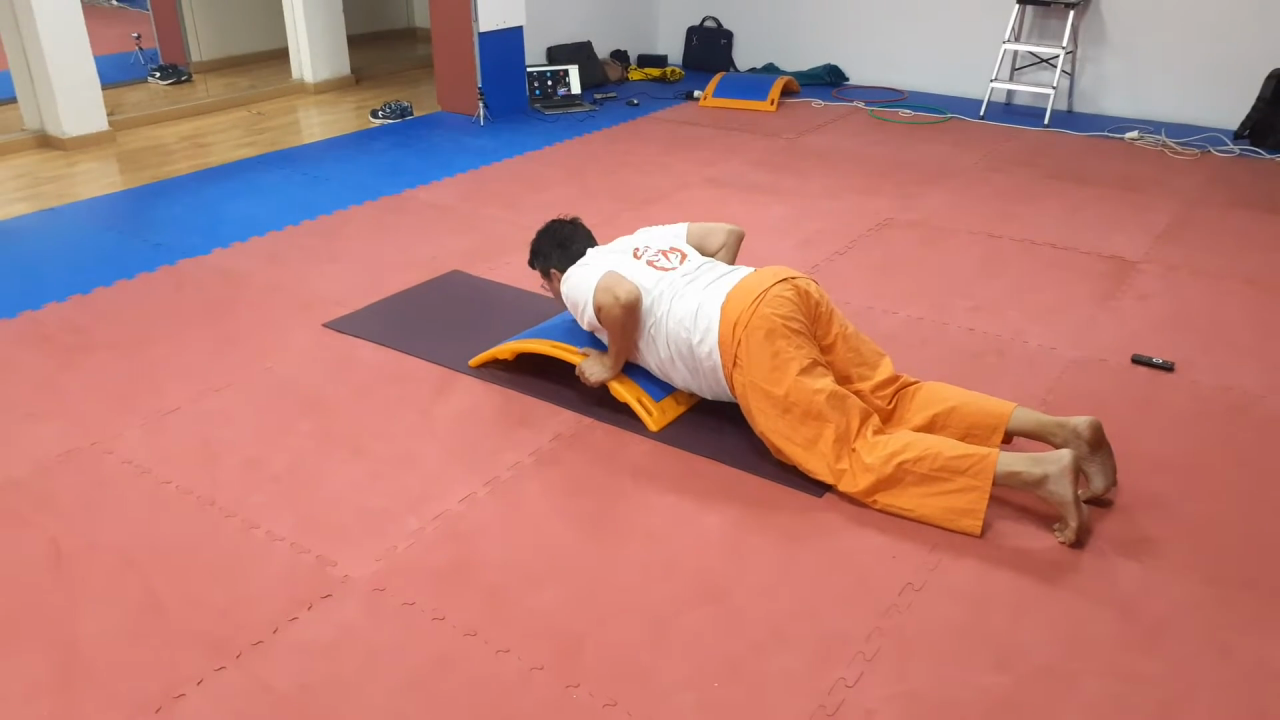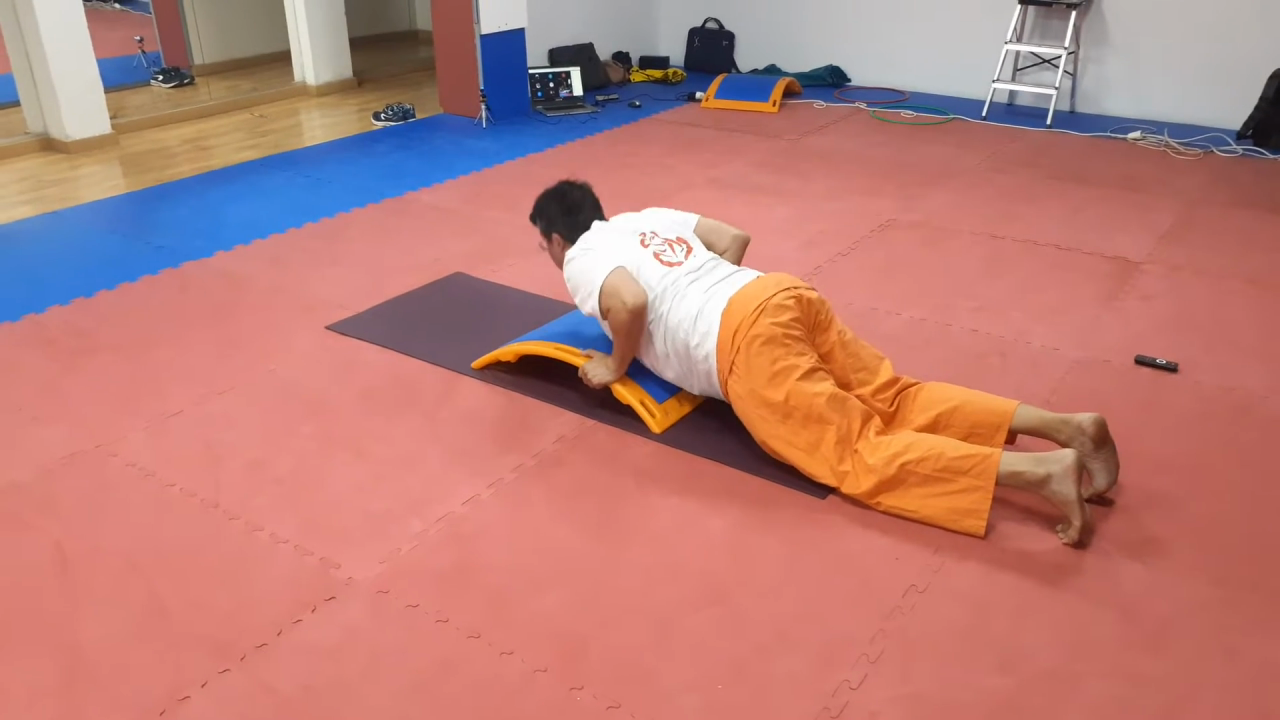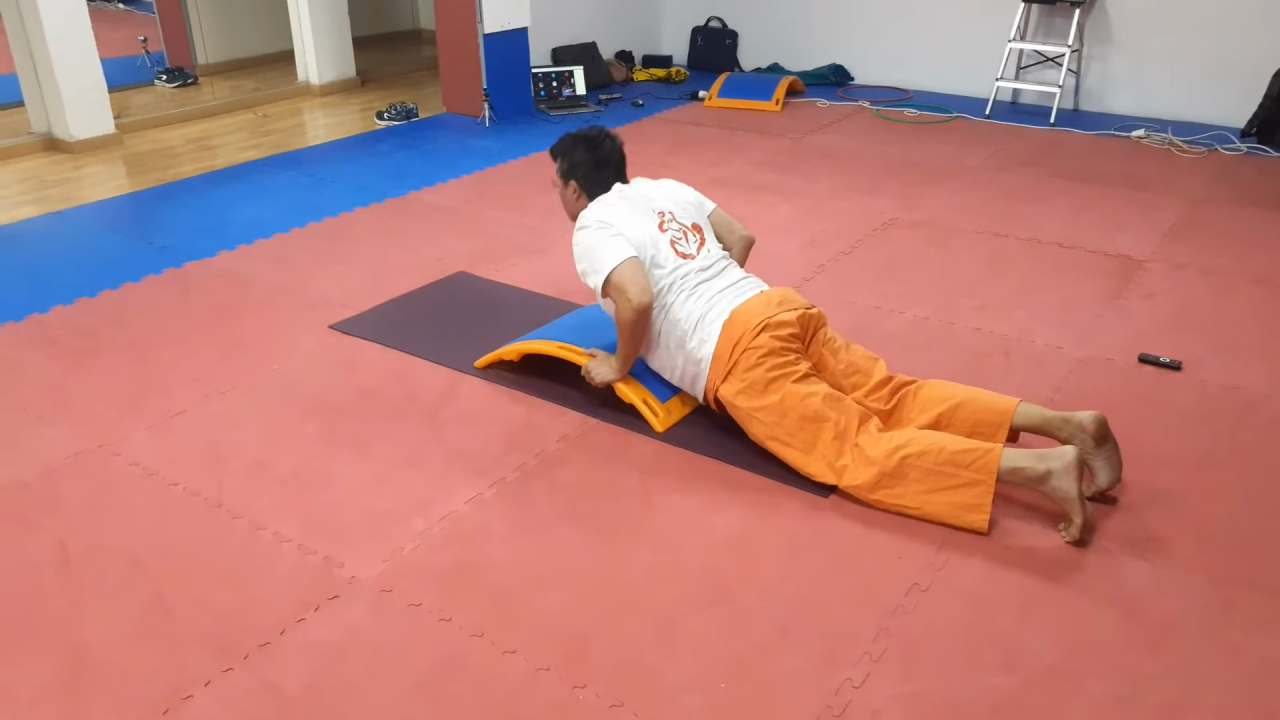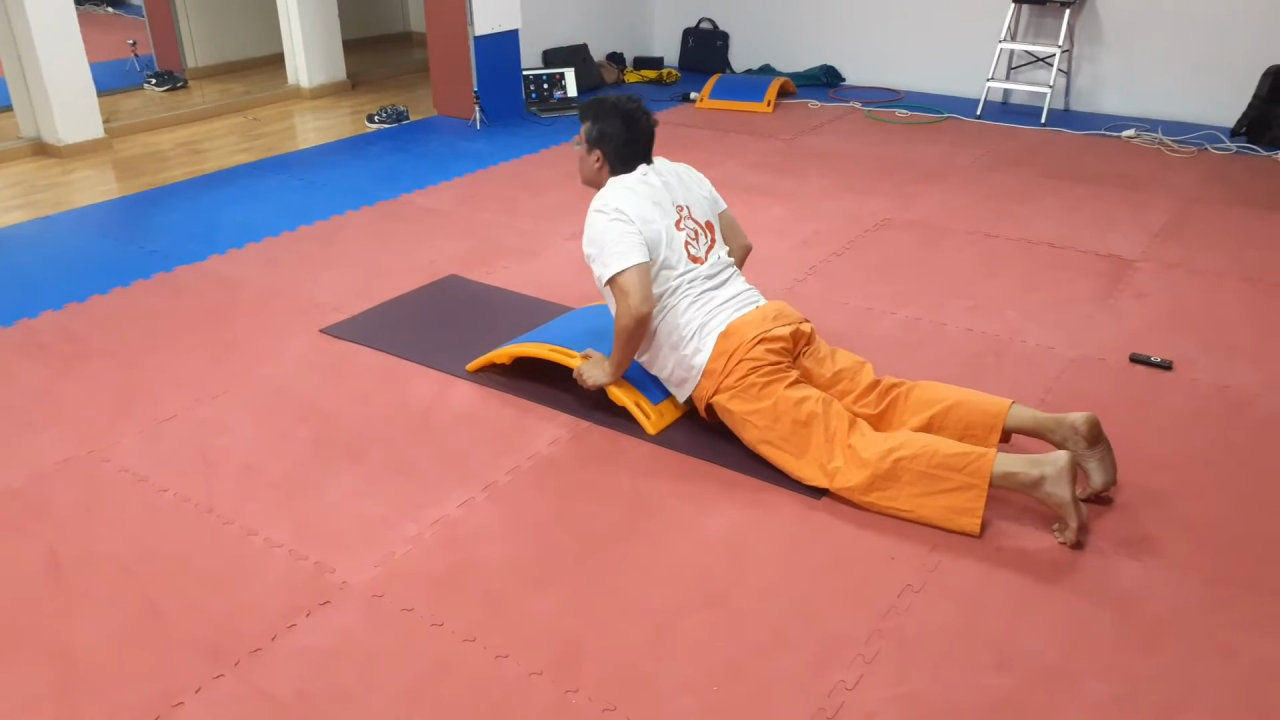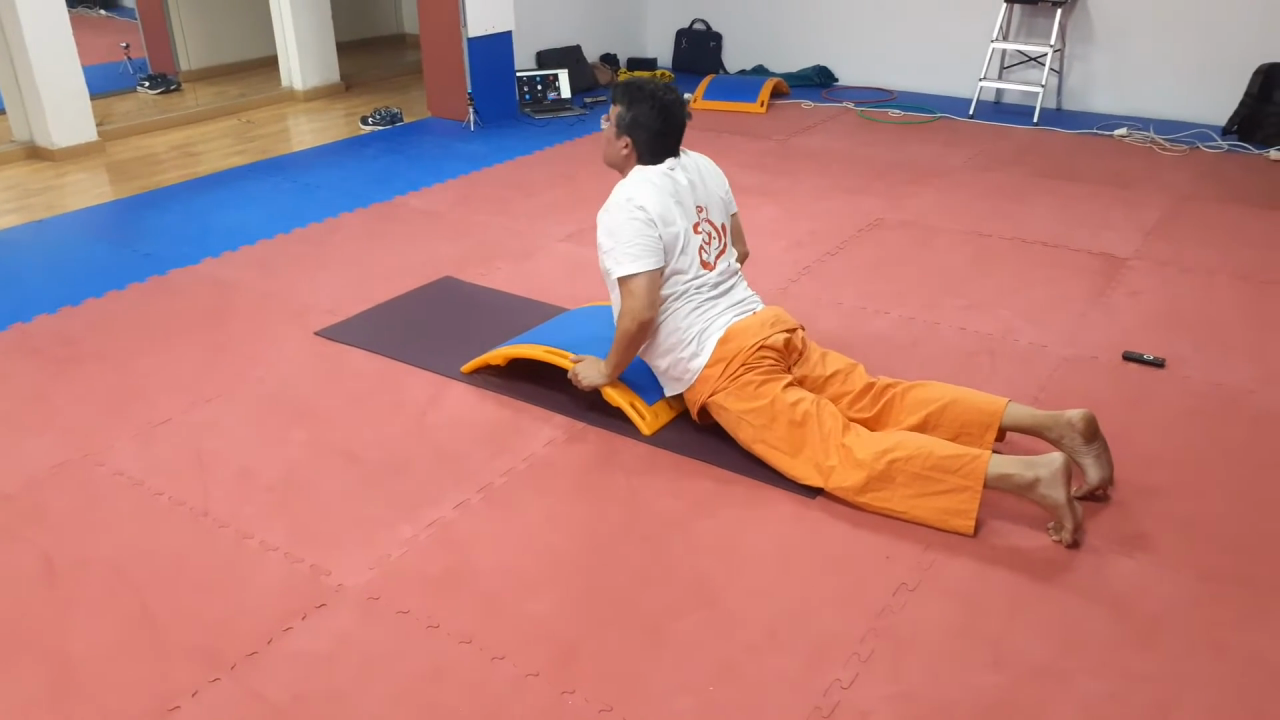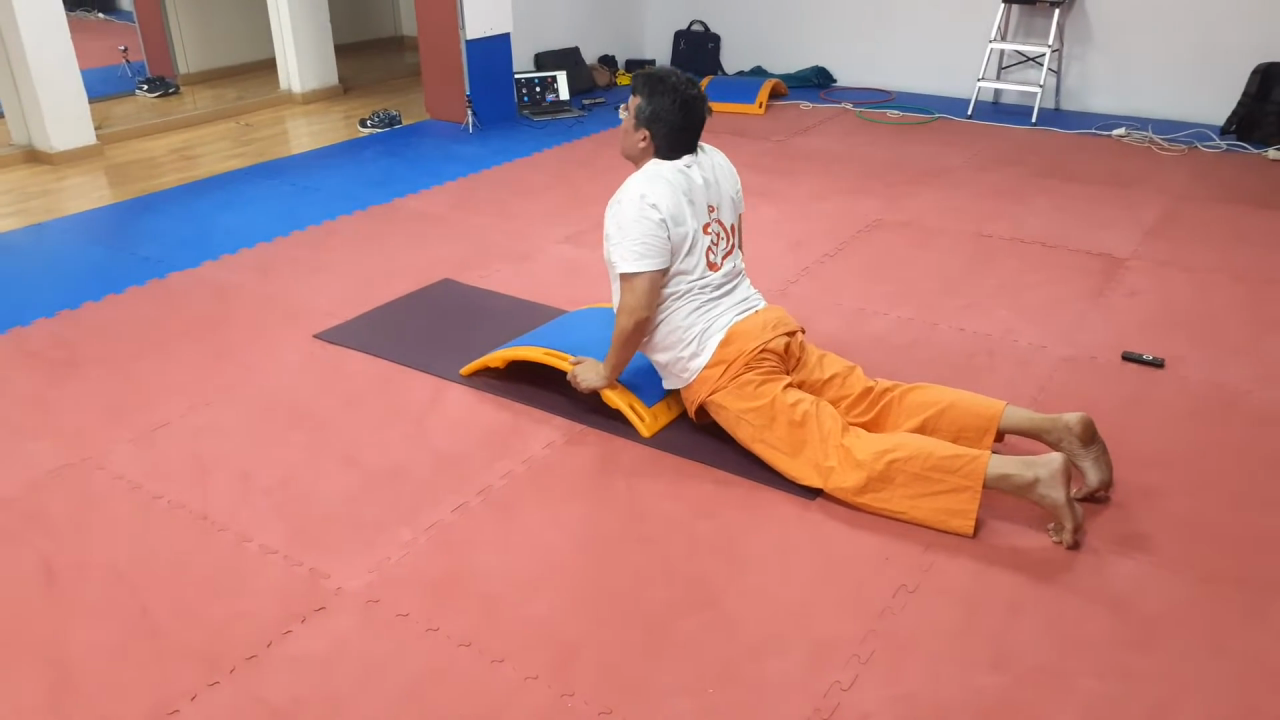
dt=0.3s
person 1, frame 1
left shoulder: (577, 281)
right shoulder: (643, 237)
left elbow: (621, 298)
right elbow: (728, 234)
left wrist: (613, 363)
left hip: (749, 331)
right hip: (781, 287)
left knee: (855, 454)
right knee: (895, 400)
left ankle: (1040, 472)
right ankle: (1063, 429)
person 1, frame 2
left shoulder: (580, 260)
right shoulder: (648, 217)
left elbow: (629, 302)
right elbow: (735, 237)
left wrist: (617, 364)
left hip: (749, 341)
right hip: (782, 292)
left knee: (858, 457)
right knee: (899, 402)
left ankle: (1043, 470)
right ankle: (1068, 426)
person 1, frame 3
left shoulder: (592, 228)
right shoulder: (663, 187)
left elbow: (636, 299)
right elbow: (741, 238)
left wrist: (620, 365)
left hip: (739, 354)
right hip: (777, 309)
left knee: (856, 453)
right knee: (897, 400)
left ankle: (1041, 468)
right ankle: (1067, 424)
person 1, frame 4
left shoulder: (607, 213)
right shoulder: (680, 174)
left elbow: (636, 307)
left wrist: (613, 368)
left hip: (732, 365)
right hip: (772, 320)
left knee: (850, 457)
right knee: (891, 404)
left ankle: (1034, 472)
right ankle: (1060, 426)
person 1, frame 5
left shoulder: (627, 205)
right shoulder: (701, 167)
left elbow: (640, 311)
left wrist: (609, 370)
left hip: (721, 367)
right hip: (765, 327)
left knee: (843, 457)
right knee: (883, 402)
left ankle: (1028, 473)
right ankle: (1055, 423)
person 1, frame 6
left shoulder: (637, 201)
right shoulder: (714, 162)
left elbow: (638, 310)
left wrist: (606, 372)
left hip: (722, 366)
right hip: (764, 326)
left knee: (842, 457)
right knee: (883, 405)
left ankle: (1028, 475)
right ankle: (1055, 427)
